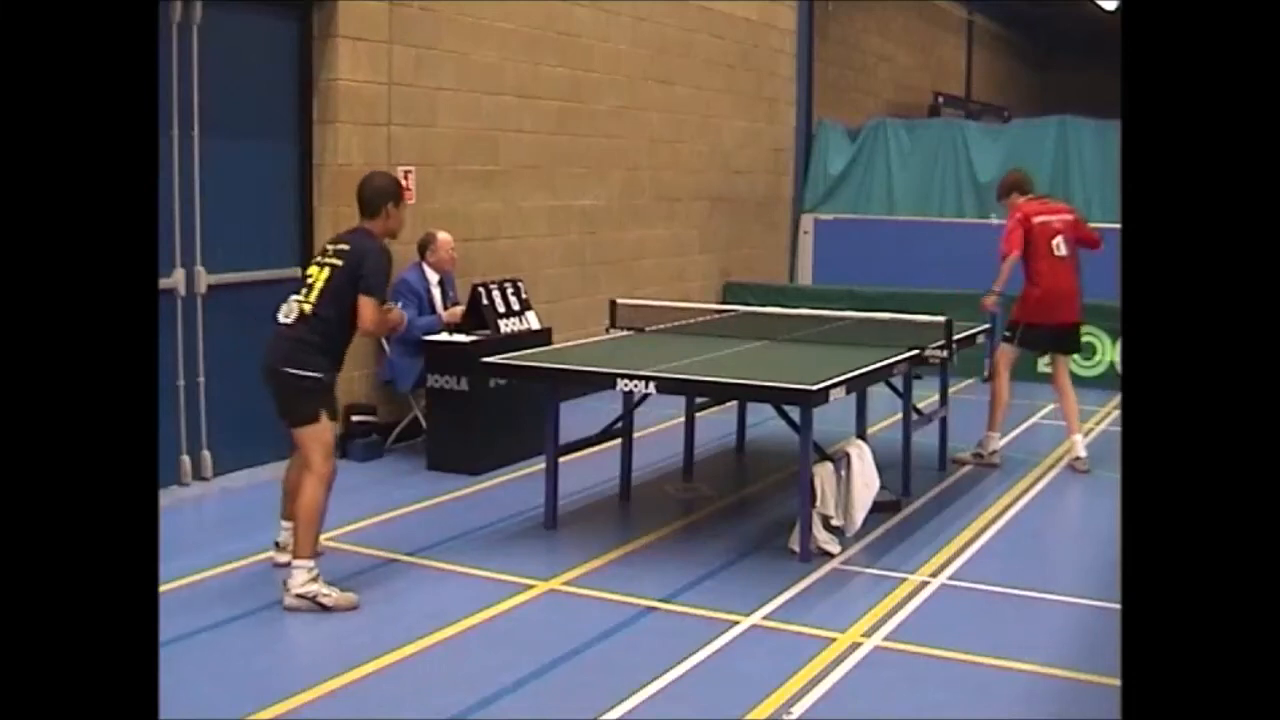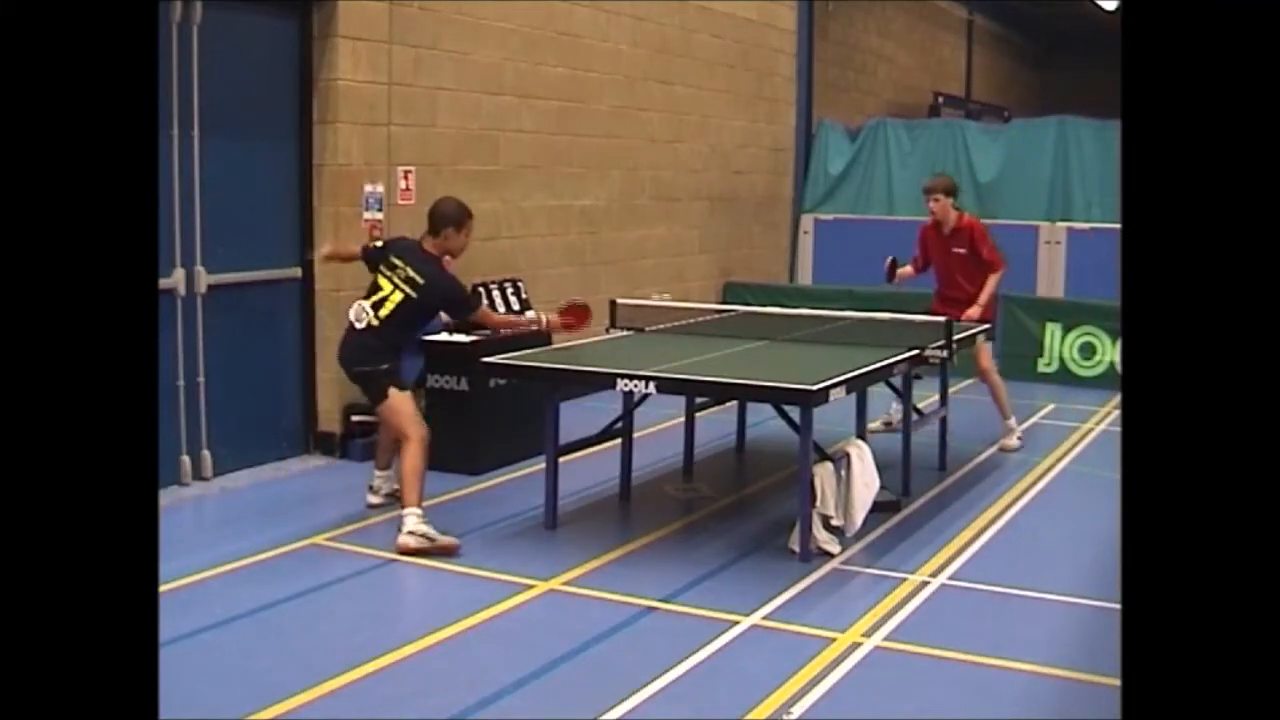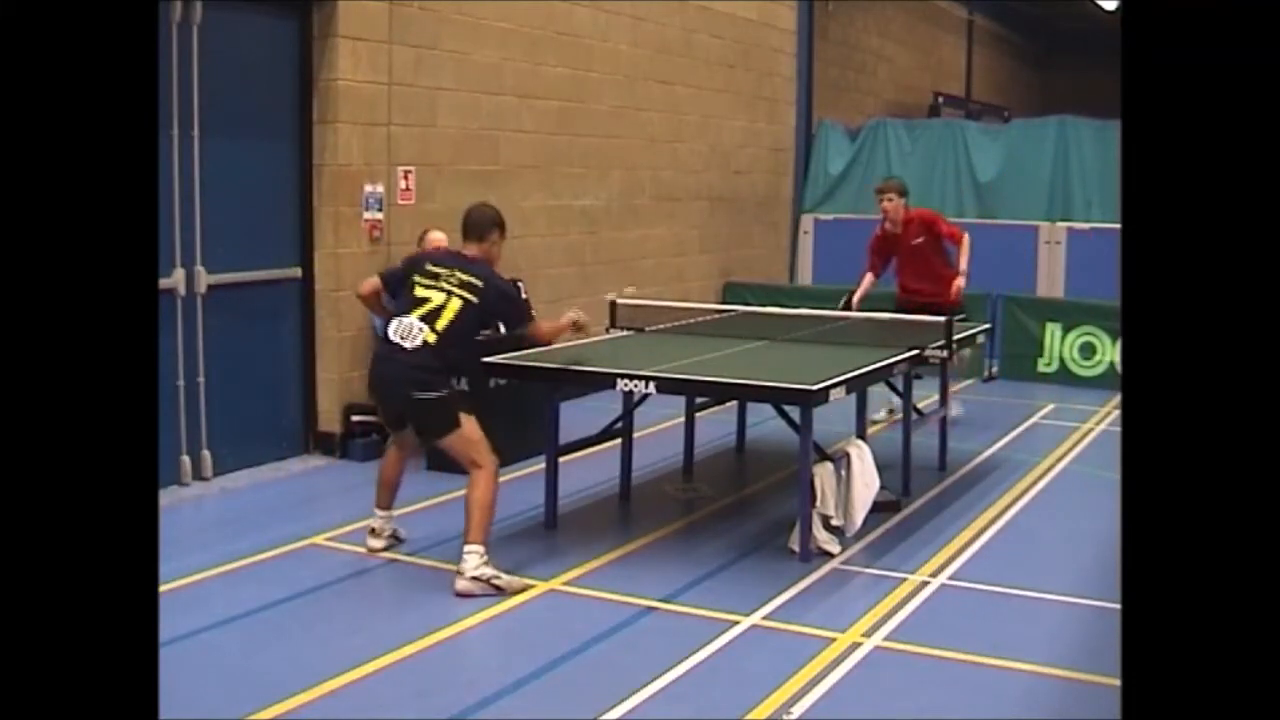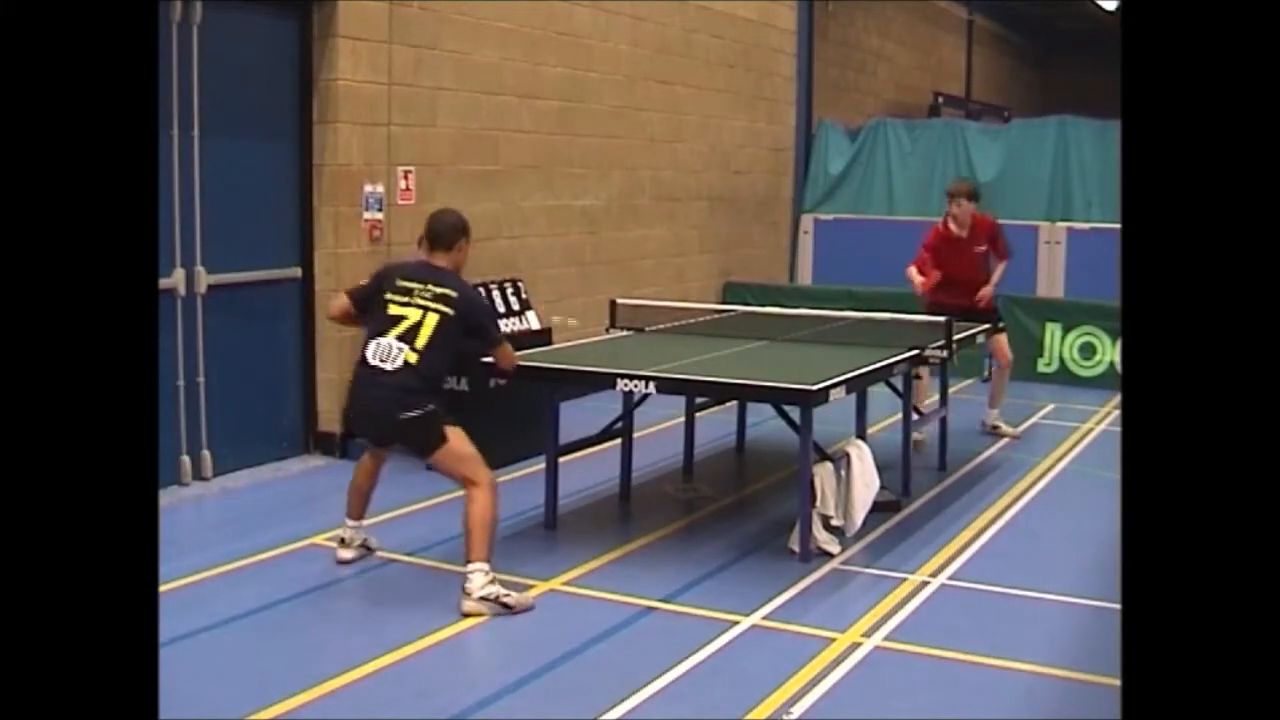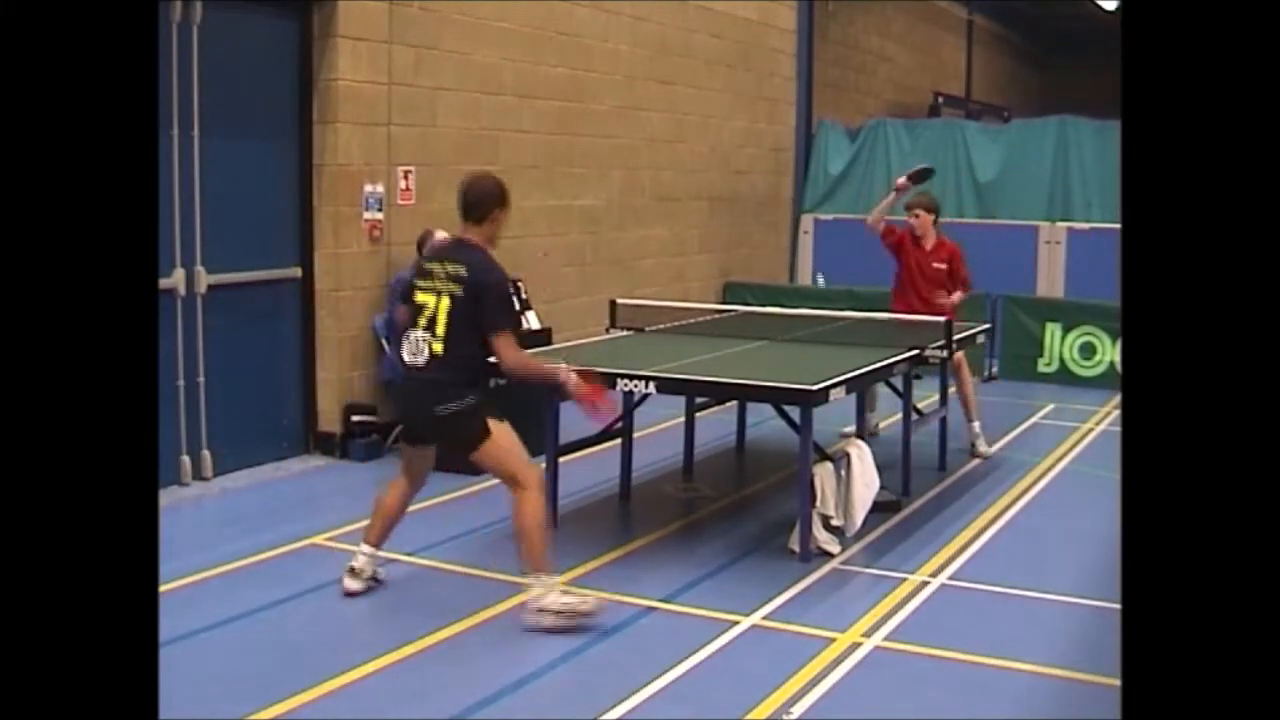
dt=1s
person 1, frame 1
left shoulder: (340, 243)
right shoulder: (374, 253)
right elbow: (368, 324)
left wrist: (379, 310)
right wrist: (395, 319)
left hip: (284, 357)
right hip: (307, 366)
left knee: (305, 454)
right knee: (320, 468)
left ankle: (287, 539)
right ankle: (303, 581)
person 1, frame 2
left shoulder: (398, 246)
right shoulder: (443, 284)
left elbow: (350, 254)
right elbow: (493, 321)
left wrist: (329, 253)
right wrist: (542, 322)
left hip: (357, 347)
right hip: (370, 359)
left knee: (396, 414)
right knee: (415, 435)
left ankle: (381, 484)
right ankle: (414, 527)
person 1, frame 3
left shoulder: (422, 262)
right shoulder: (493, 285)
left elbow: (365, 292)
right elbow: (541, 333)
right wrist: (573, 319)
left hip: (383, 374)
right hip: (424, 386)
left knee: (401, 444)
right knee: (483, 468)
left ankle: (379, 528)
right ankle: (473, 567)
person 1, frame 4
left shoulder: (390, 275)
right shoulder: (466, 298)
left elbow: (336, 312)
right elbow: (507, 363)
right wrist: (490, 341)
left hip: (363, 397)
right hip: (411, 407)
left knee: (374, 453)
right knee: (480, 482)
left ankle: (351, 537)
right ankle: (479, 586)
person 1, frame 5
left shoulder: (430, 259)
right shoulder: (486, 275)
left elbow: (405, 317)
right elbow: (508, 359)
right wrist: (563, 375)
left hip: (412, 393)
right hip: (451, 403)
left knee: (411, 478)
right knee: (528, 481)
left ankle: (361, 566)
right ankle: (543, 594)
person 2, frame 1
left shoulder: (1020, 215)
right shoulder: (1067, 212)
left elbow: (1013, 255)
right elbow: (1095, 242)
left wrist: (995, 292)
left hip: (1039, 302)
right hip: (1069, 305)
left knee: (1001, 366)
right knee: (1061, 376)
left ankle: (989, 448)
right ankle: (1079, 451)
person 2, frame 2
left shoulder: (973, 228)
right shoulder: (927, 231)
left elbow: (997, 268)
right elbow: (918, 266)
left wrist: (980, 305)
right wrist: (898, 273)
left hip: (974, 309)
right hip: (941, 307)
left knee: (986, 368)
left ankle: (1011, 428)
right ankle: (896, 415)
person 2, frame 3
left shoulder: (925, 219)
right shoulder: (880, 236)
left elbow: (963, 237)
right elbow: (874, 271)
left wrist: (962, 274)
right wrist: (857, 295)
left hip: (943, 295)
right hip: (909, 297)
left knee: (958, 353)
right ankle: (894, 404)
person 2, frame 4
left shoulder: (989, 227)
right shoulder: (938, 234)
left elbow: (1002, 257)
right elbow: (917, 267)
left wrist: (991, 286)
right wrist: (918, 279)
left hip: (980, 301)
right hip: (943, 302)
left knee: (1005, 360)
left ankle: (992, 419)
person 2, frame 5
left shoulder: (950, 250)
right shoulder: (902, 239)
left elbow: (962, 289)
right elbow: (874, 224)
left wrist: (952, 300)
right wrist: (895, 193)
left hip: (938, 319)
right hip: (903, 318)
left knee: (960, 363)
left ankle: (975, 432)
right ankle: (868, 421)
